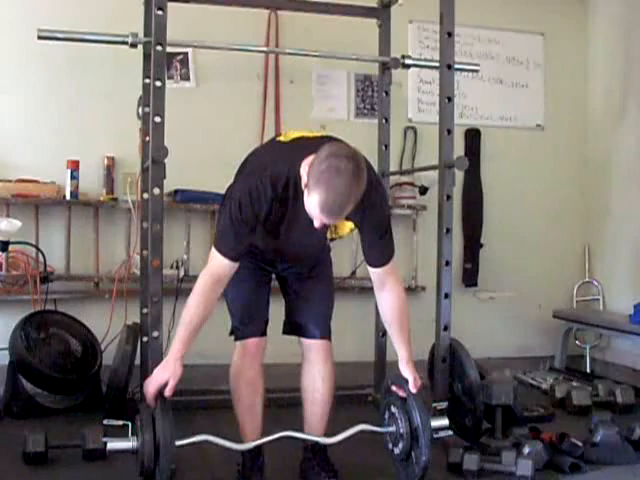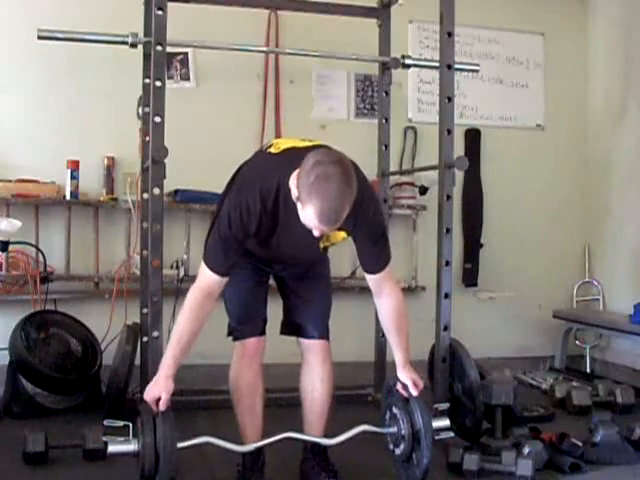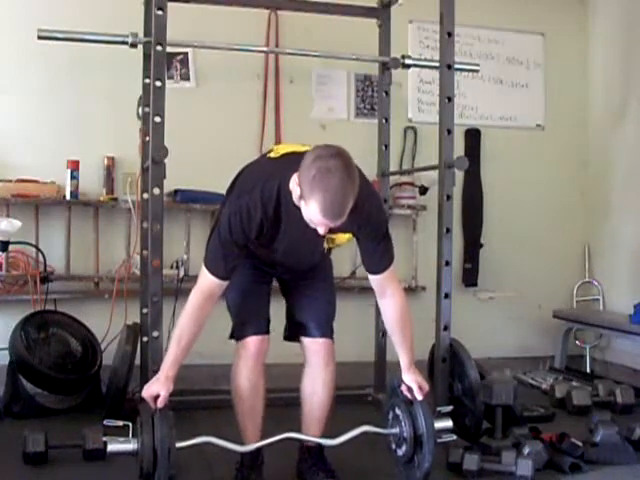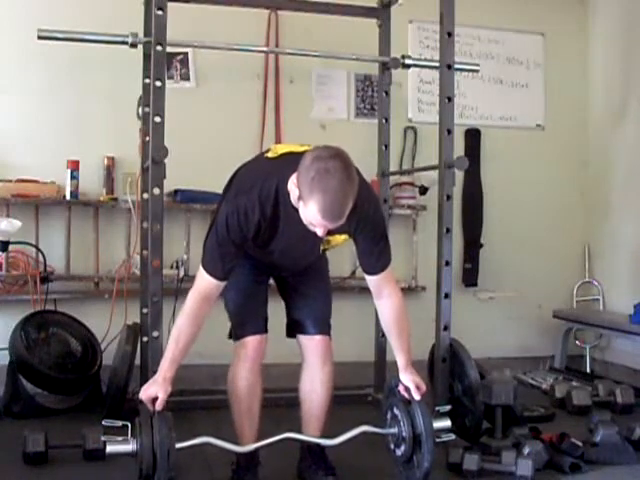
dt=0.7s
person 1, frame 1
left shoulder: (370, 195)
right shoulder: (261, 181)
left elbow: (386, 281)
right elbow: (215, 274)
left wrist: (405, 359)
right wrist: (175, 355)
left hip: (309, 254)
right hip: (249, 247)
left knee: (318, 344)
right knee: (251, 344)
person 1, frame 2
left shoulder: (362, 202)
right shoulder: (251, 195)
left elbow: (383, 287)
right elbow: (206, 288)
left wrist: (402, 363)
right wrist: (166, 372)
left hip: (306, 257)
right hip: (247, 250)
left knee: (316, 344)
right knee: (250, 344)
person 1, frame 3
left shoulder: (365, 203)
right shoulder: (251, 198)
left elbow: (387, 288)
right elbow: (207, 291)
left wrist: (408, 366)
right wrist: (167, 372)
left hip: (309, 260)
right hip: (250, 255)
left knee: (320, 347)
right knee: (253, 344)
person 1, frame 4
left shoulder: (362, 202)
right shoulder: (249, 197)
left elbow: (384, 288)
right elbow: (204, 292)
left wrist: (404, 365)
right wrist: (164, 374)
left hip: (306, 258)
right hip: (248, 254)
left knee: (318, 345)
right knee: (251, 345)
left ankle: (312, 453)
